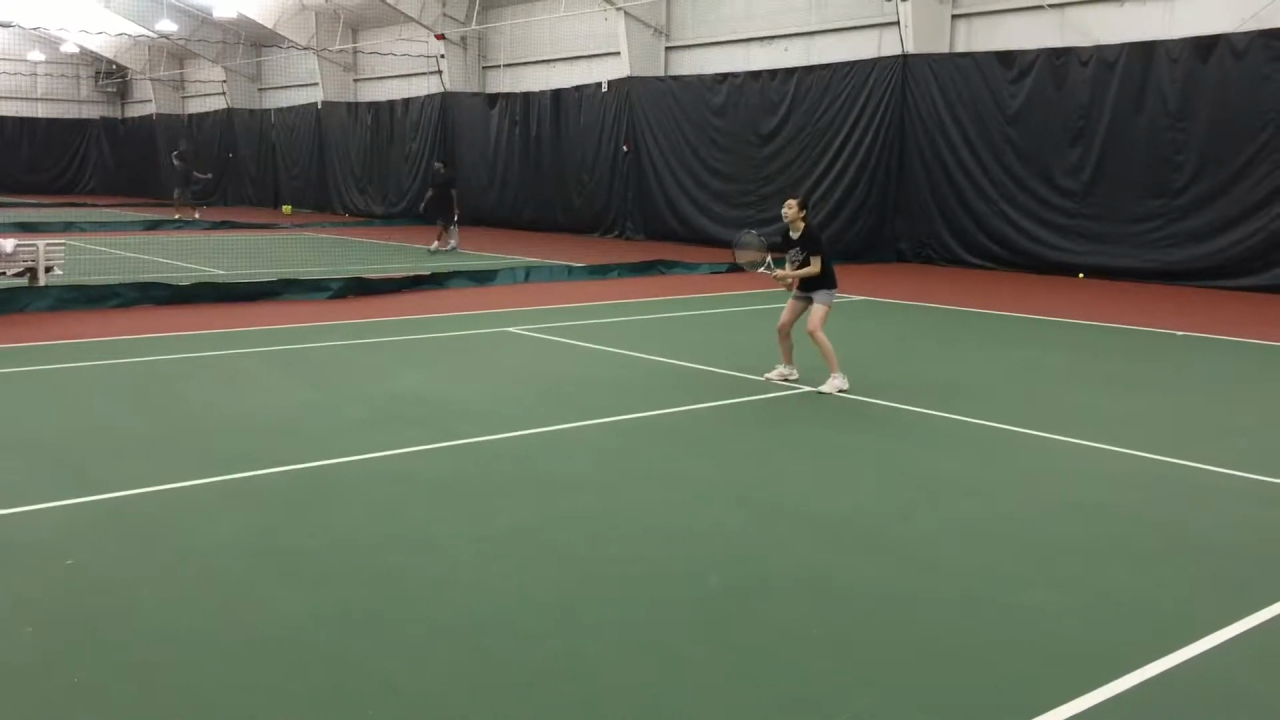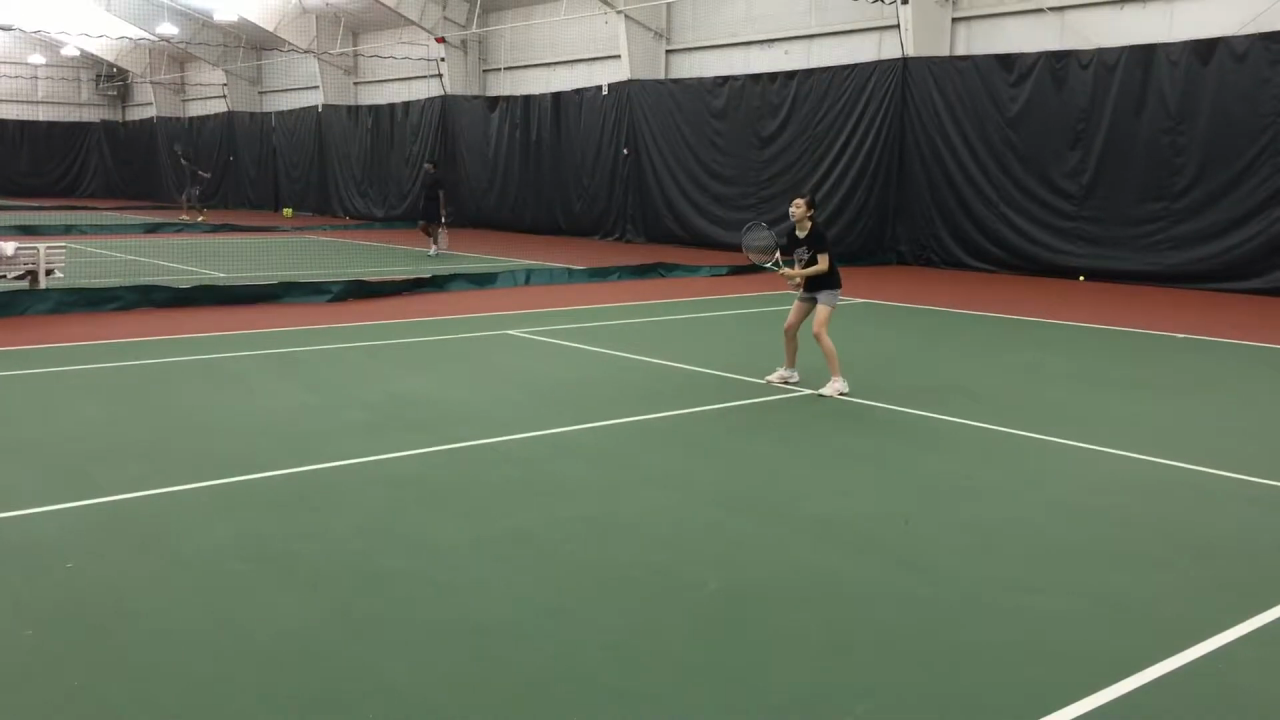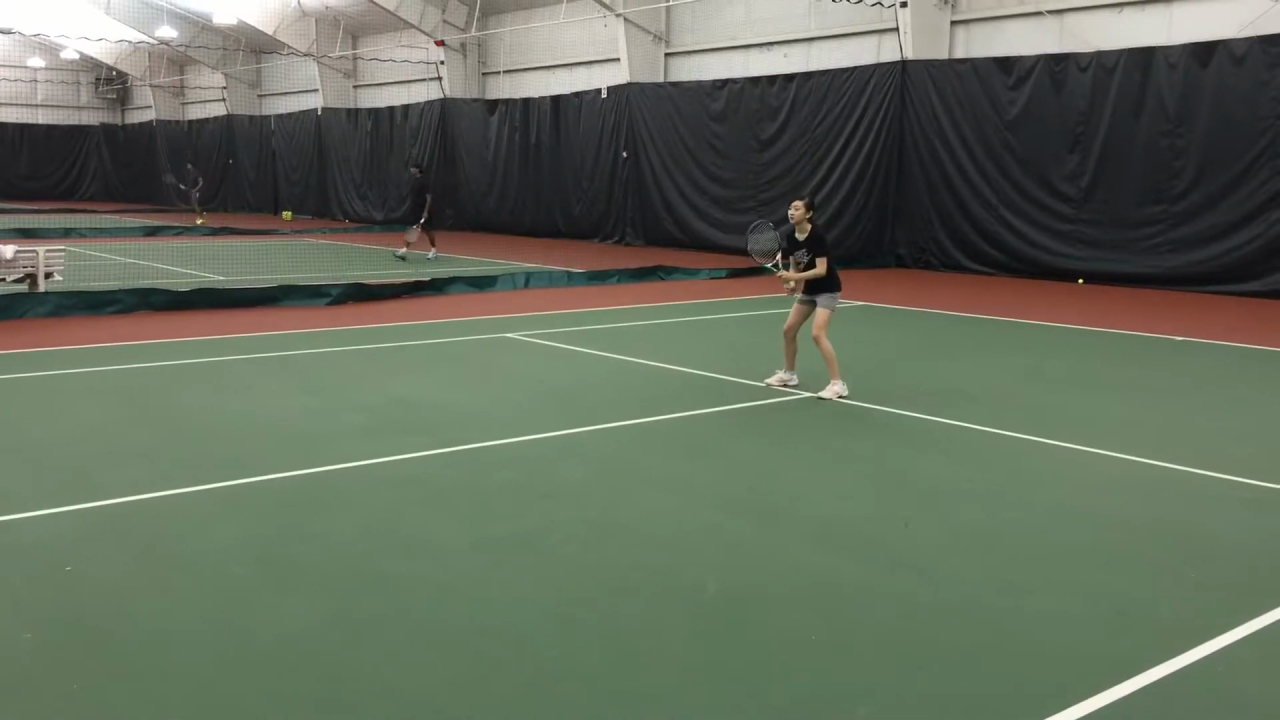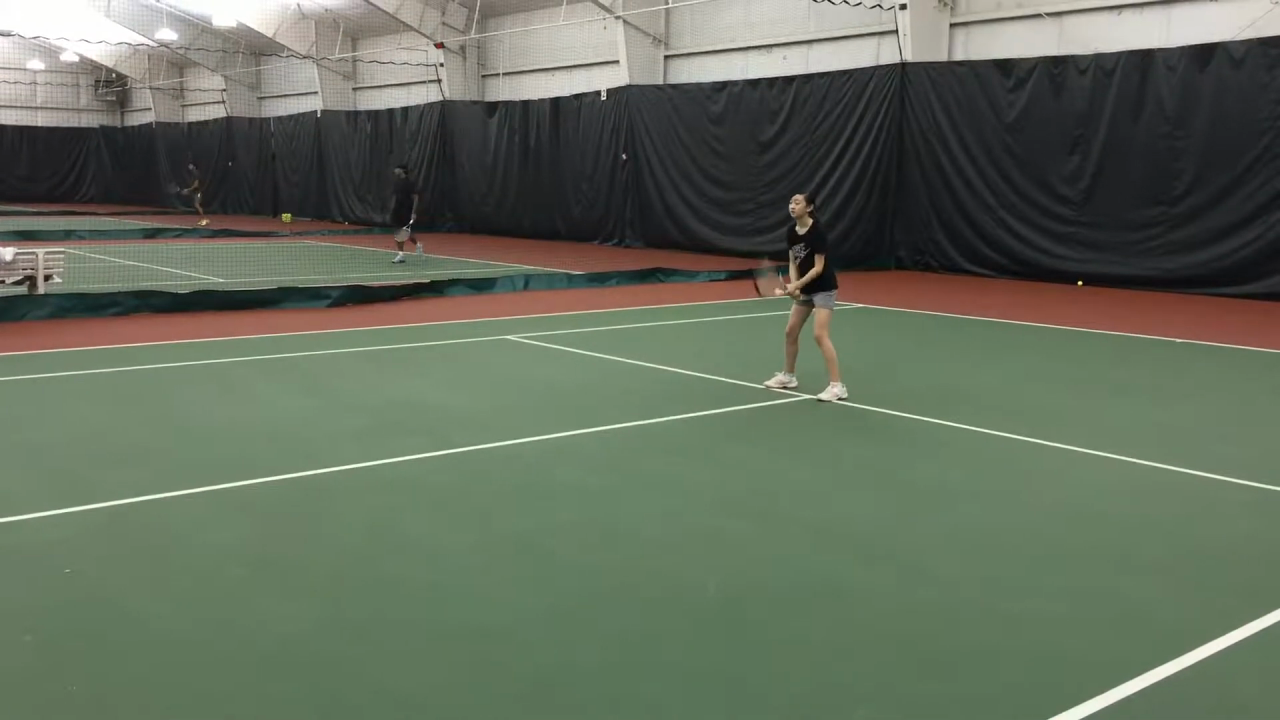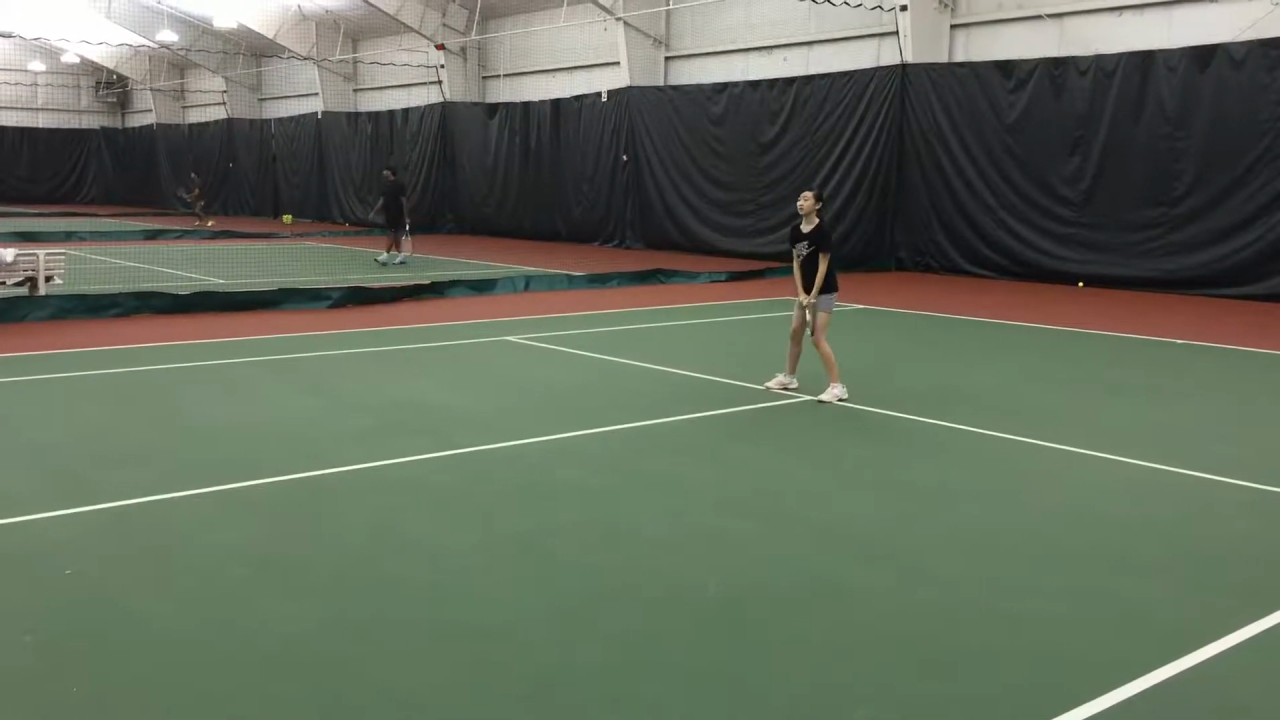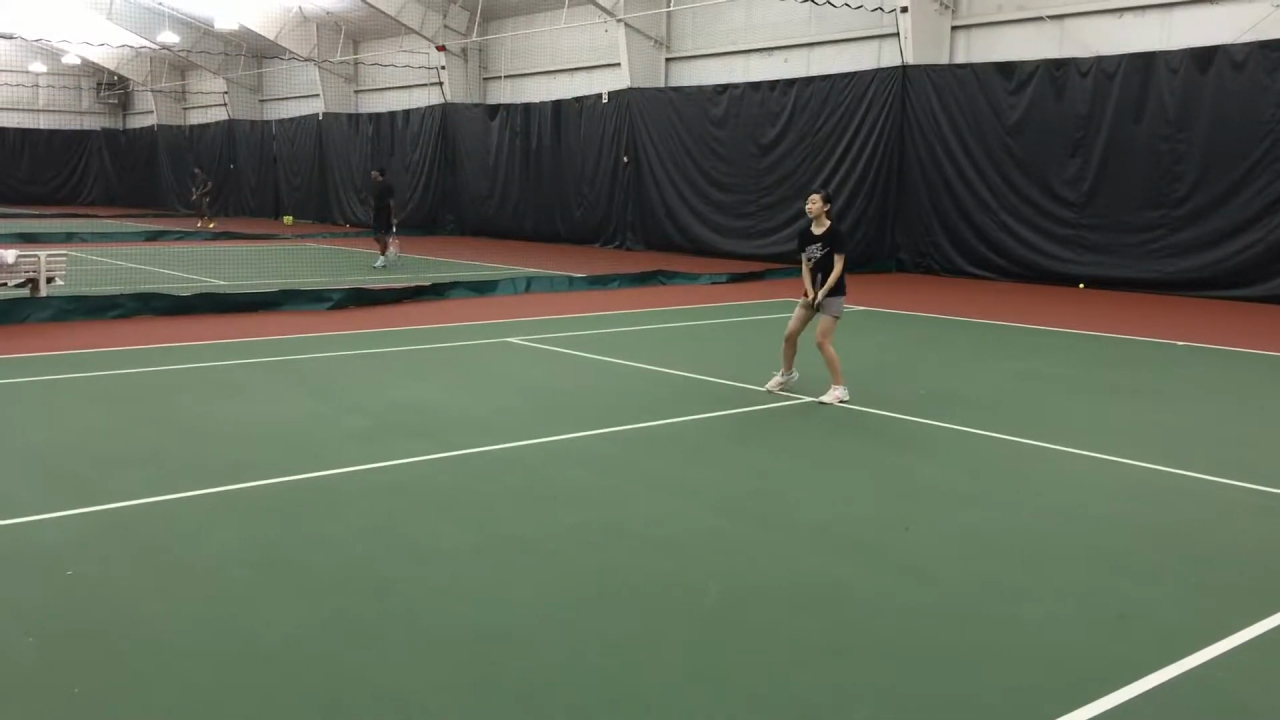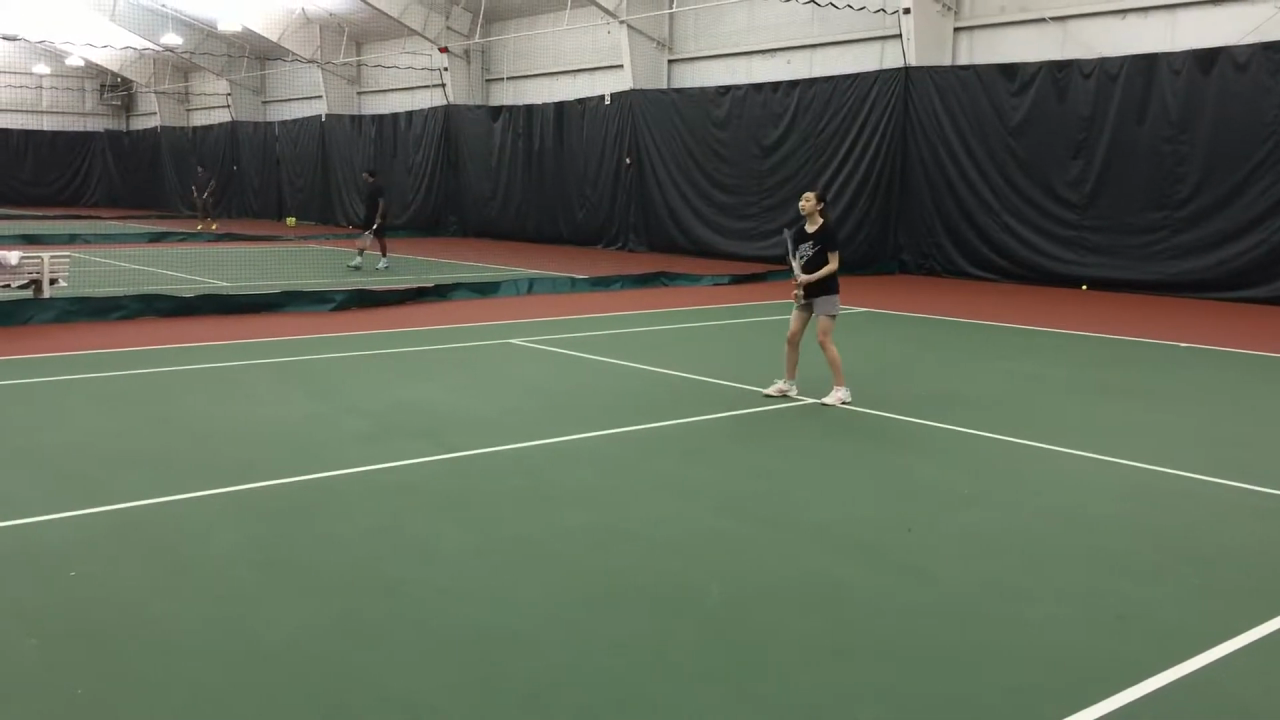
dt=0.3s
person 1, frame 1
left shoulder: (811, 234)
right shoulder: (786, 235)
left elbow: (815, 269)
left wrist: (788, 275)
right wrist: (788, 279)
left hip: (823, 286)
right hip: (803, 287)
left knee: (814, 329)
right knee: (782, 326)
left ankle: (838, 377)
right ankle: (788, 368)
person 1, frame 2
left shoulder: (817, 233)
right shoulder: (792, 235)
left elbow: (823, 266)
left wrist: (796, 274)
right wrist: (797, 279)
left hip: (828, 287)
right hip: (809, 287)
left knee: (818, 331)
right knee: (789, 328)
left ankle: (838, 381)
right ankle: (789, 371)
person 1, frame 3
left shoulder: (817, 236)
right shoulder: (790, 237)
left elbow: (821, 270)
left wrist: (793, 277)
right wrist: (791, 283)
left hip: (827, 290)
right hip: (808, 290)
left knee: (818, 334)
right knee: (788, 330)
left ankle: (837, 384)
right ankle: (789, 374)
person 1, frame 4
left shoulder: (817, 231)
right shoulder: (791, 232)
left elbow: (819, 267)
right elbow: (793, 263)
left wrist: (796, 285)
right wrist: (792, 285)
left hip: (824, 288)
right hip: (804, 289)
left knee: (820, 335)
right knee: (791, 331)
left ankle: (837, 386)
right ankle: (788, 376)
person 1, frame 5
left shoulder: (822, 231)
right shoulder: (795, 230)
left elbow: (823, 267)
right elbow: (796, 263)
left wrist: (813, 296)
right wrist: (801, 293)
left hip: (824, 291)
right hip: (806, 290)
left knee: (818, 338)
right knee: (795, 333)
left ankle: (837, 387)
right ankle: (789, 377)
person 1, frame 6
left shoulder: (835, 233)
right shoulder: (805, 234)
left elbow: (838, 268)
right elbow: (806, 266)
left wrist: (823, 292)
right wrist: (809, 292)
left hip: (832, 294)
right hip: (812, 293)
left knee: (821, 341)
right knee: (790, 334)
left ankle: (839, 388)
right ankle: (787, 373)
person 1, frame 7
left shoulder: (827, 230)
right shoulder: (799, 233)
left elbow: (834, 265)
right elbow: (799, 264)
left wrist: (811, 278)
right wrist: (798, 286)
left hip: (826, 292)
right hip: (806, 293)
left knee: (824, 340)
right knee: (792, 337)
left ankle: (841, 389)
right ankle: (788, 383)
